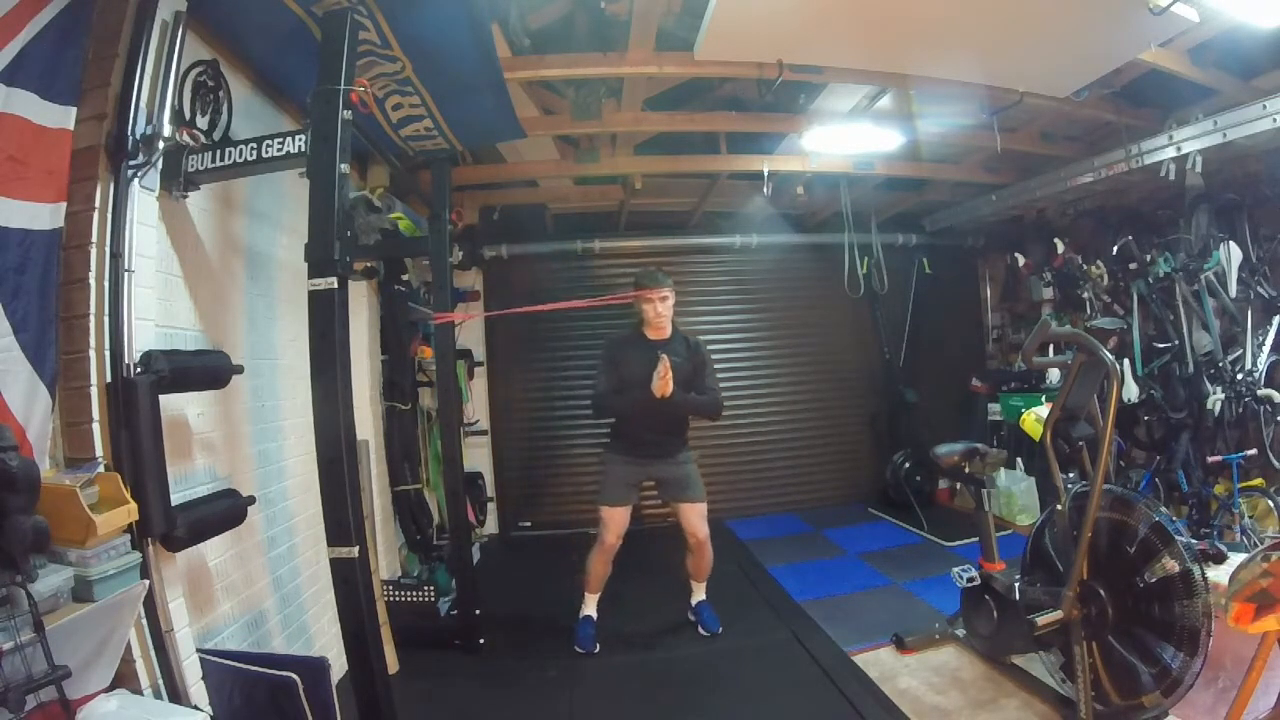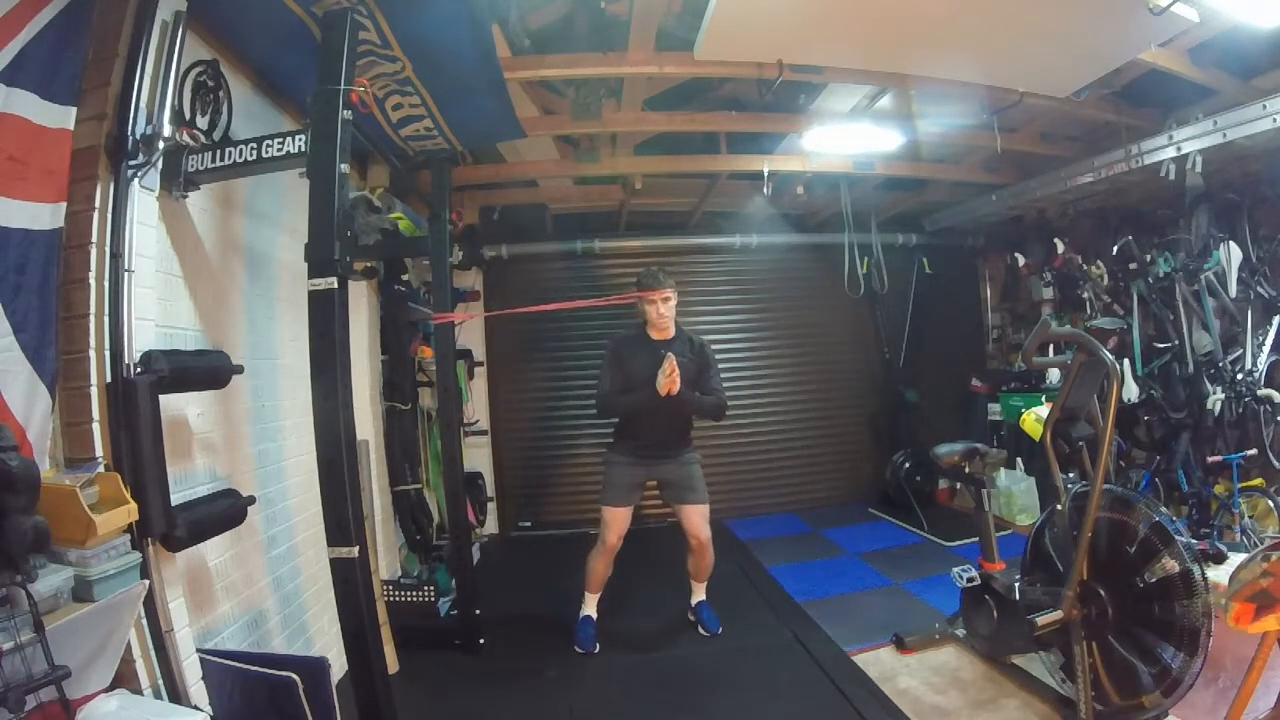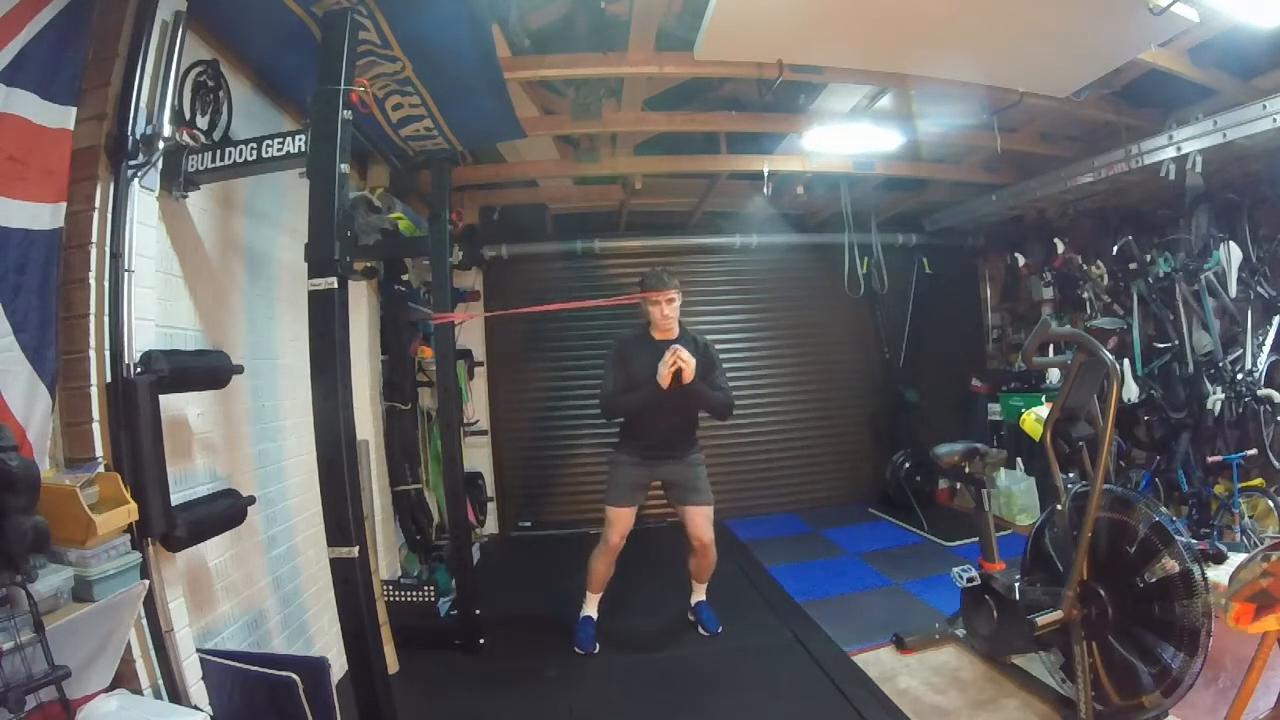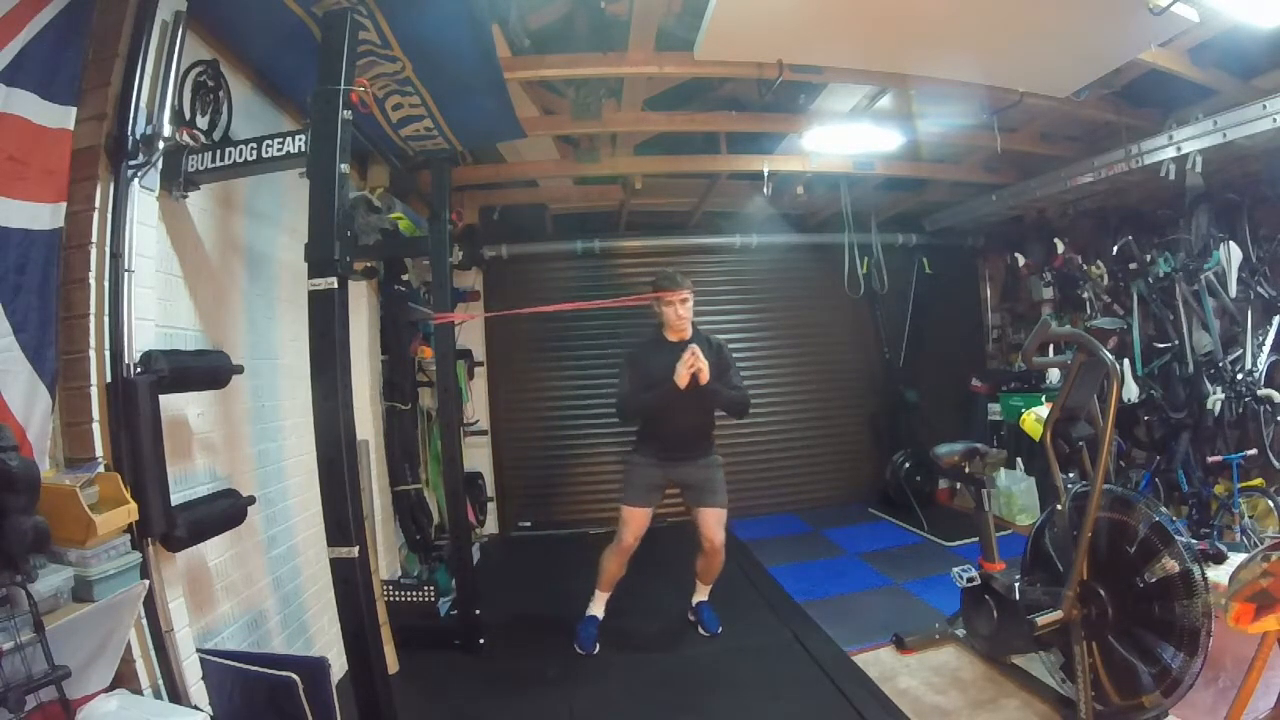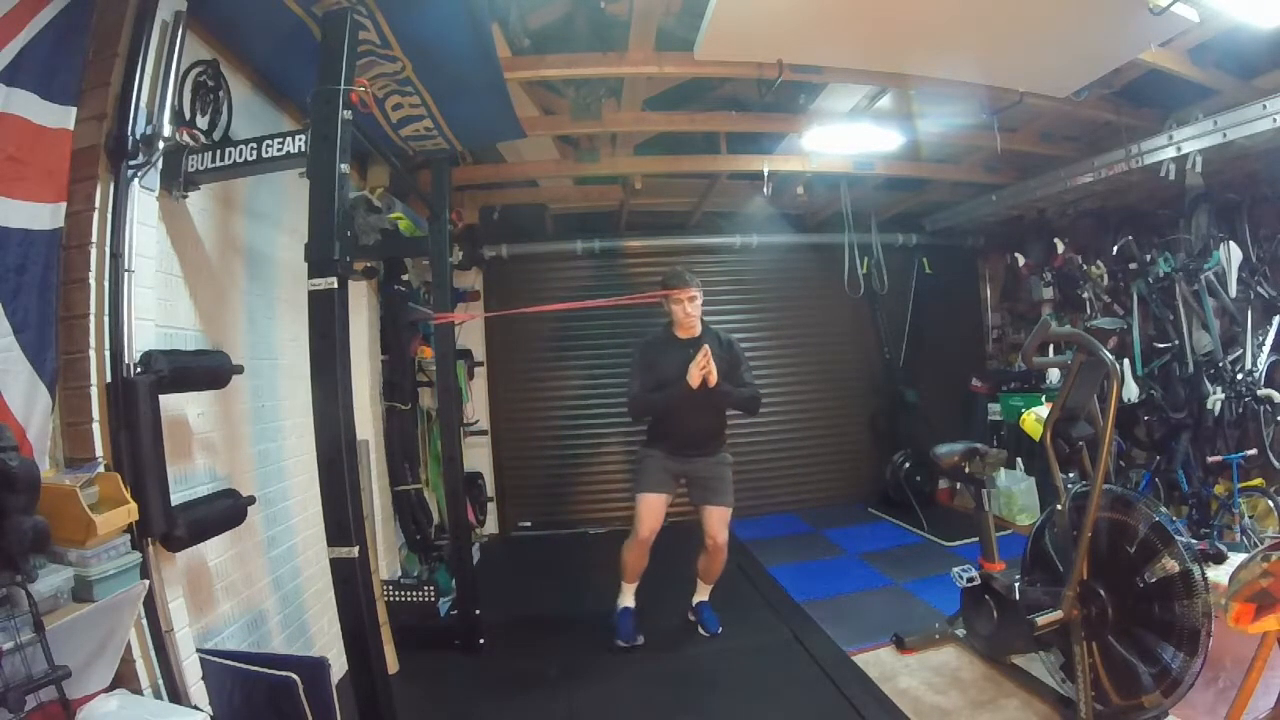
dt=0.2s
person 1, frame 1
left shoulder: (692, 349)
right shoulder: (618, 348)
left elbow: (714, 407)
right elbow: (600, 406)
left wrist: (674, 394)
right wrist: (649, 393)
left hip: (675, 455)
right hip: (624, 457)
left knee: (699, 537)
right knee: (609, 540)
left ankle: (699, 601)
right ankle: (588, 613)
person 1, frame 2
left shoulder: (696, 349)
right shoulder: (621, 348)
left elbow: (718, 409)
right elbow: (605, 407)
left wrist: (680, 393)
right wrist: (654, 391)
left hip: (679, 456)
right hip: (627, 458)
left knee: (701, 539)
right knee: (609, 541)
left ankle: (698, 602)
right ankle: (588, 614)
person 1, frame 3
left shoulder: (700, 348)
right shoulder: (625, 348)
left elbow: (725, 408)
right elbow: (609, 408)
left wrist: (692, 382)
right wrist: (657, 385)
left hip: (684, 457)
right hip: (632, 458)
left knee: (704, 540)
right knee: (612, 541)
left ankle: (698, 602)
right ankle: (588, 613)
person 1, frame 4
left shoulder: (714, 348)
right shoulder: (642, 352)
left elbow: (741, 405)
right elbow: (626, 410)
left wrist: (708, 383)
right wrist: (674, 385)
left hip: (701, 459)
right hip: (650, 459)
left knee: (715, 542)
right knee: (625, 542)
left ankle: (700, 602)
right ankle: (593, 613)
person 1, frame 5
left shoulder: (725, 345)
right shoulder: (651, 348)
left elbow: (752, 402)
right elbow: (637, 408)
left wrist: (716, 385)
right wrist: (685, 385)
left hip: (711, 456)
right hip: (661, 454)
left knee: (717, 541)
right knee: (643, 534)
left ankle: (700, 602)
right ankle: (626, 604)
